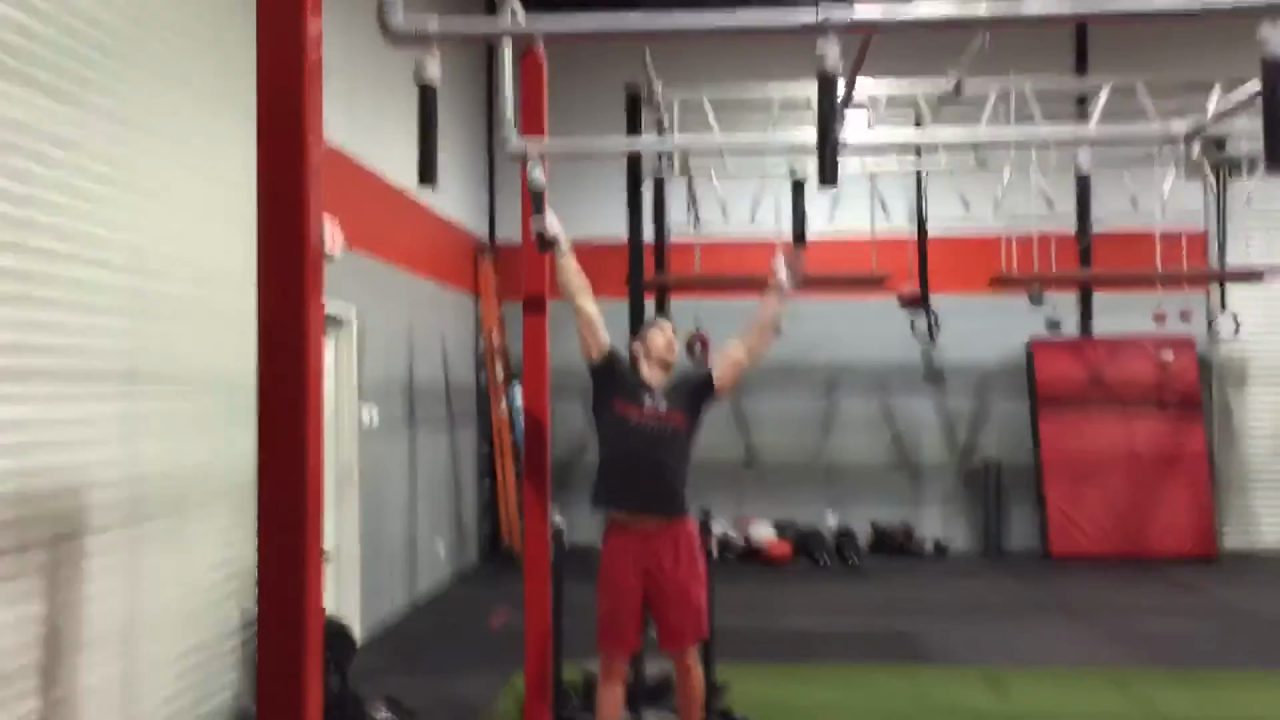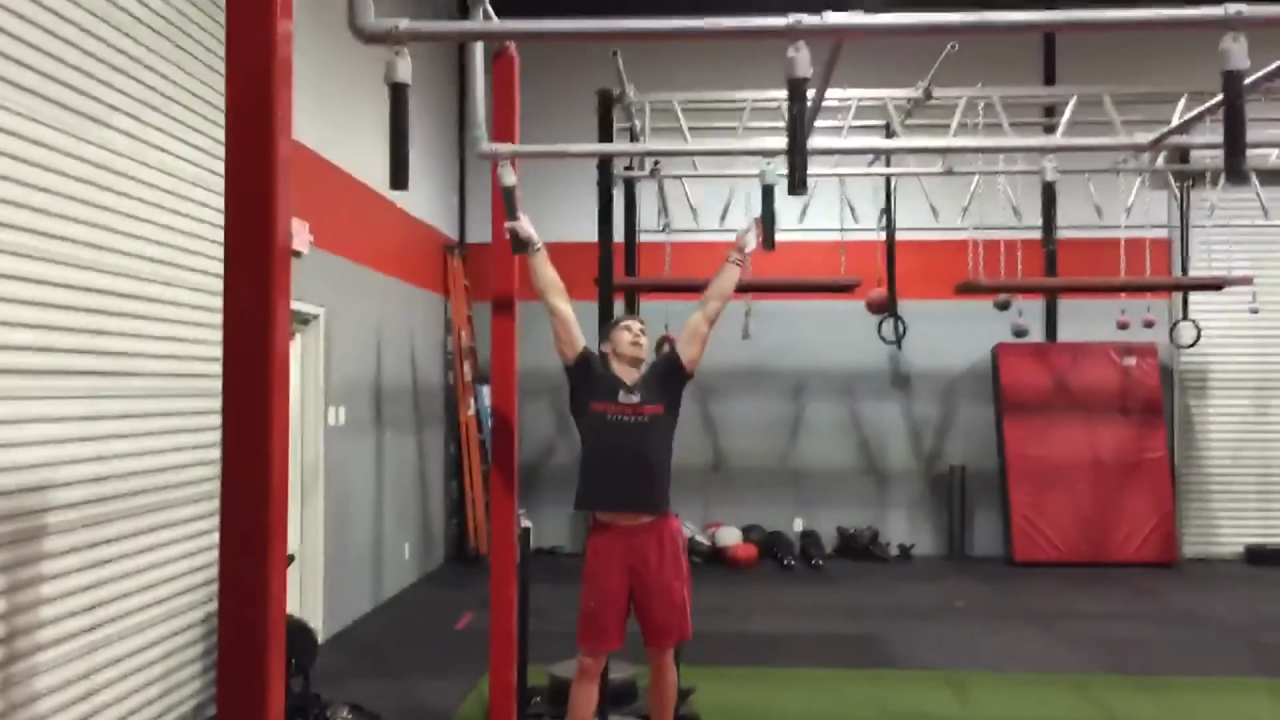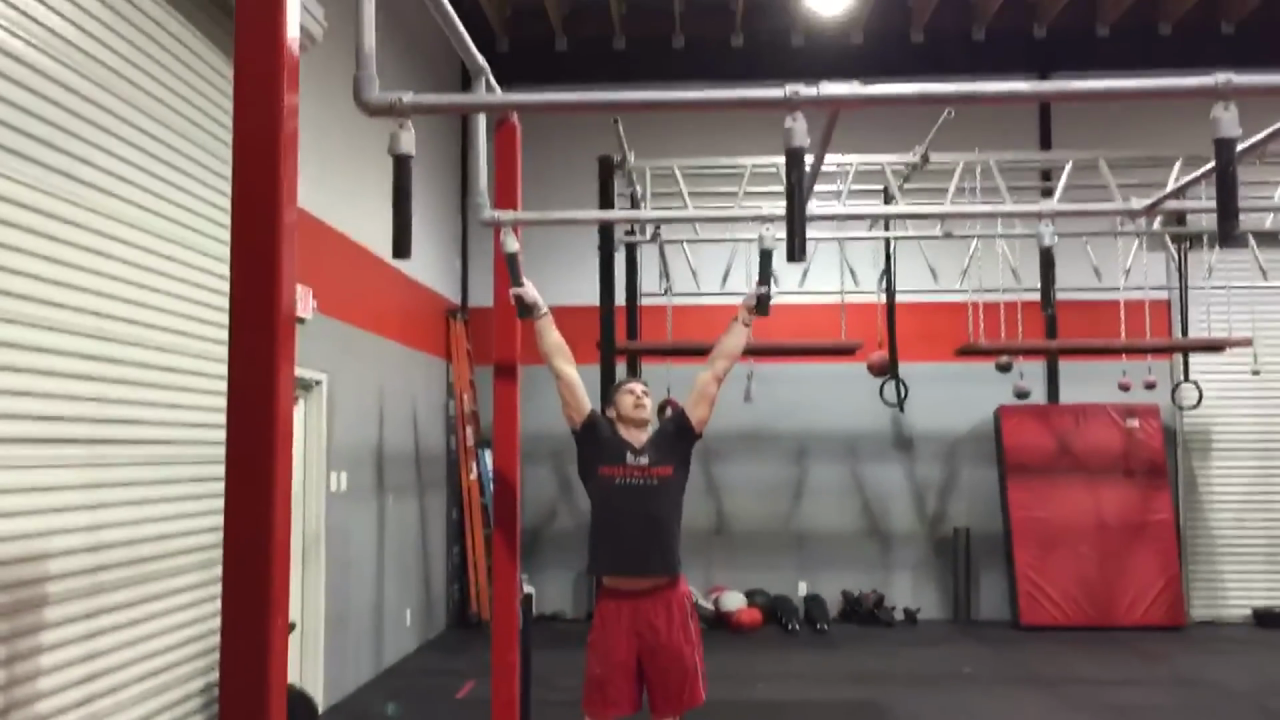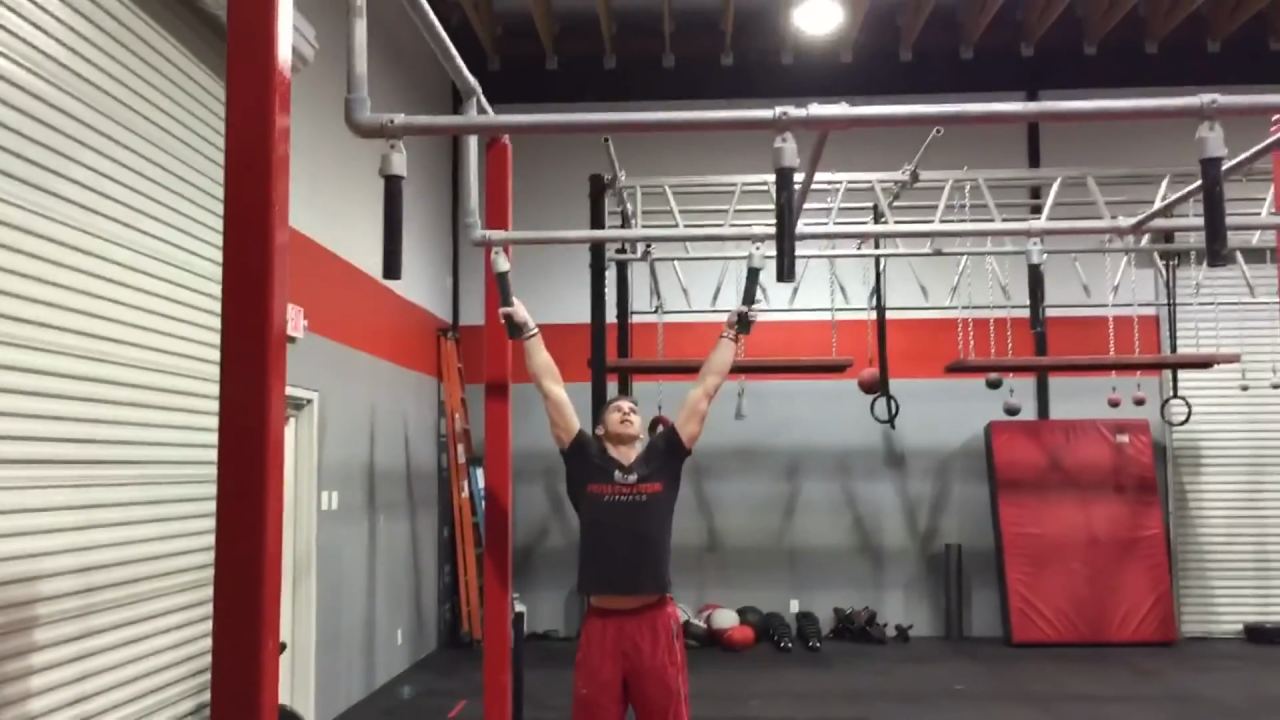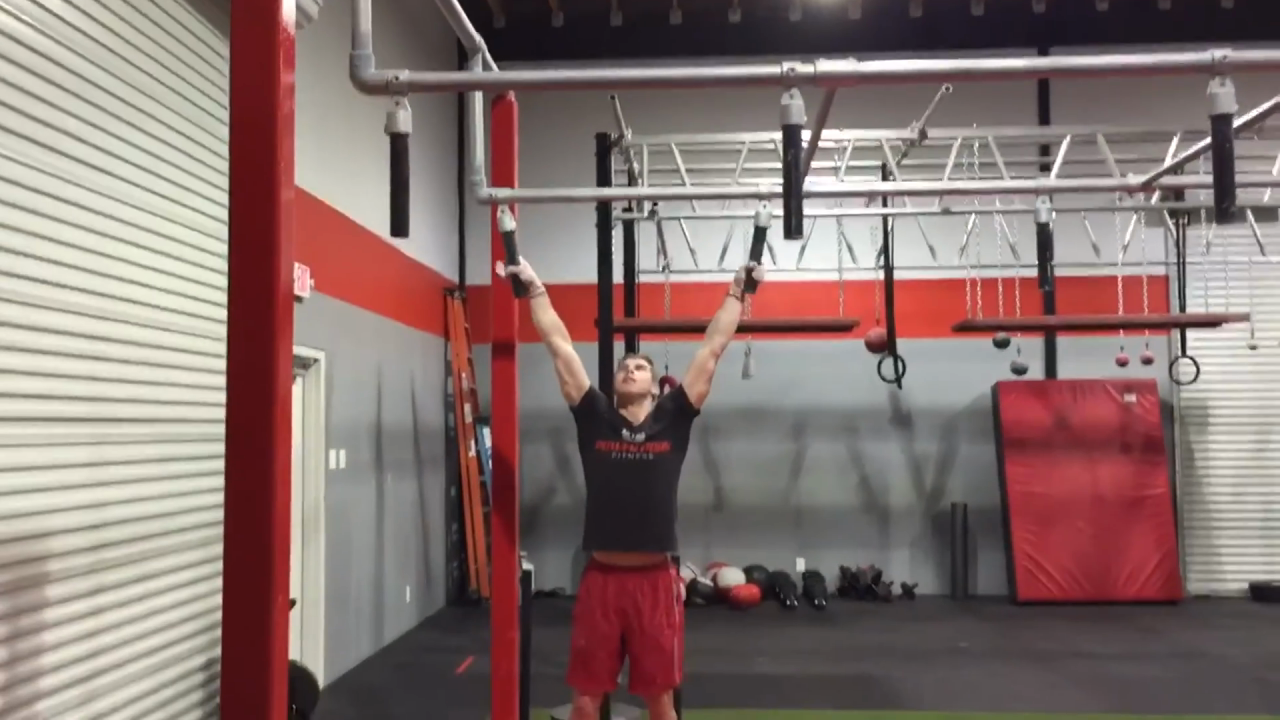
dt=0.3s
person 1, frame 1
left shoulder: (688, 391)
right shoulder: (613, 379)
left elbow: (745, 350)
right elbow: (583, 306)
left wrist: (778, 289)
right wrist: (559, 244)
left hip: (672, 539)
right hip: (623, 539)
left knee: (686, 654)
right knee: (613, 661)
person 1, frame 2
left shoulder: (665, 380)
right shoulder: (589, 379)
left elbow: (706, 313)
right elbow: (559, 307)
left wrist: (739, 254)
right wrist: (534, 245)
left hip: (658, 538)
right hip: (607, 538)
left knee: (662, 655)
right knee: (590, 660)
person 1, frame 3
left shoulder: (674, 441)
right shoulder: (596, 443)
left elbow: (715, 372)
right elbow: (564, 370)
left wrist: (745, 314)
right wrist: (539, 309)
left hip: (667, 602)
right hip: (615, 604)
person 1, frame 4
left shoulder: (664, 459)
right shoulder: (585, 461)
left elbow: (705, 389)
right elbow: (551, 388)
left wrist: (730, 331)
right wrist: (528, 328)
left hip: (654, 621)
right hip: (601, 622)
person 1, frame 5
left shoulder: (672, 418)
right shoulder: (595, 418)
left elbow: (712, 349)
right elbow: (561, 347)
left wrist: (736, 291)
right wrist: (534, 287)
left hip: (655, 580)
right hip: (602, 579)
